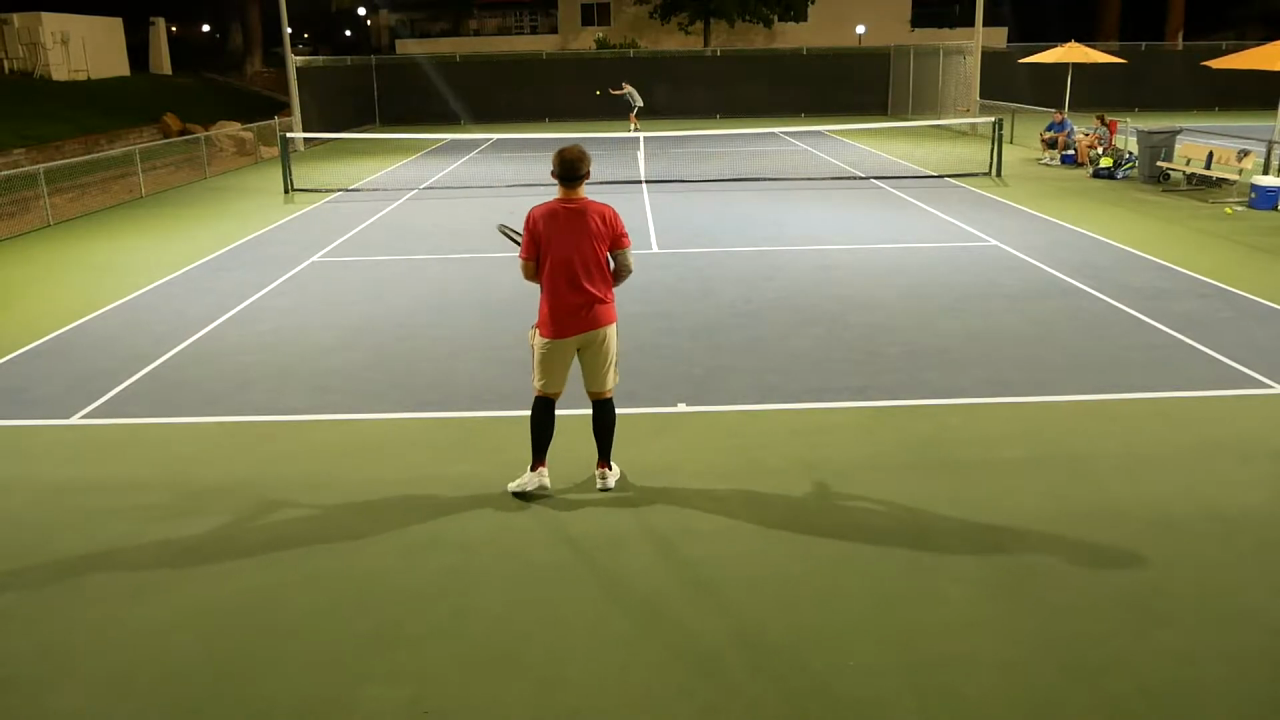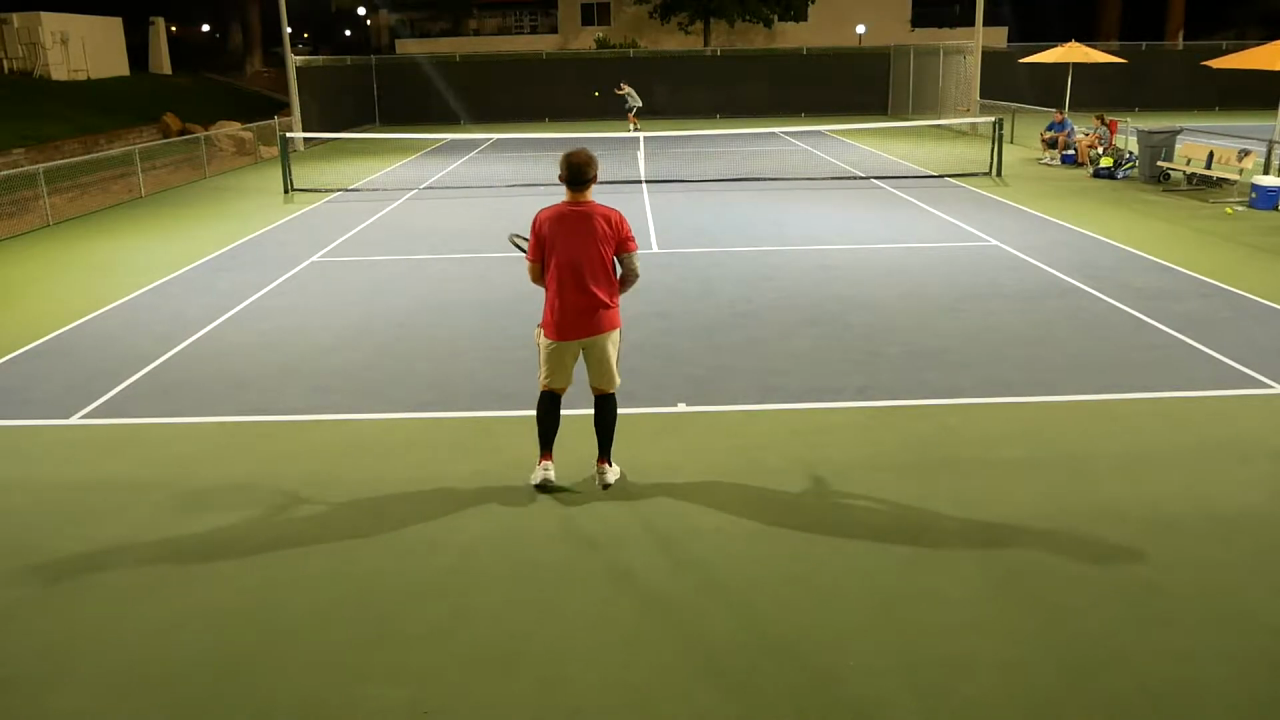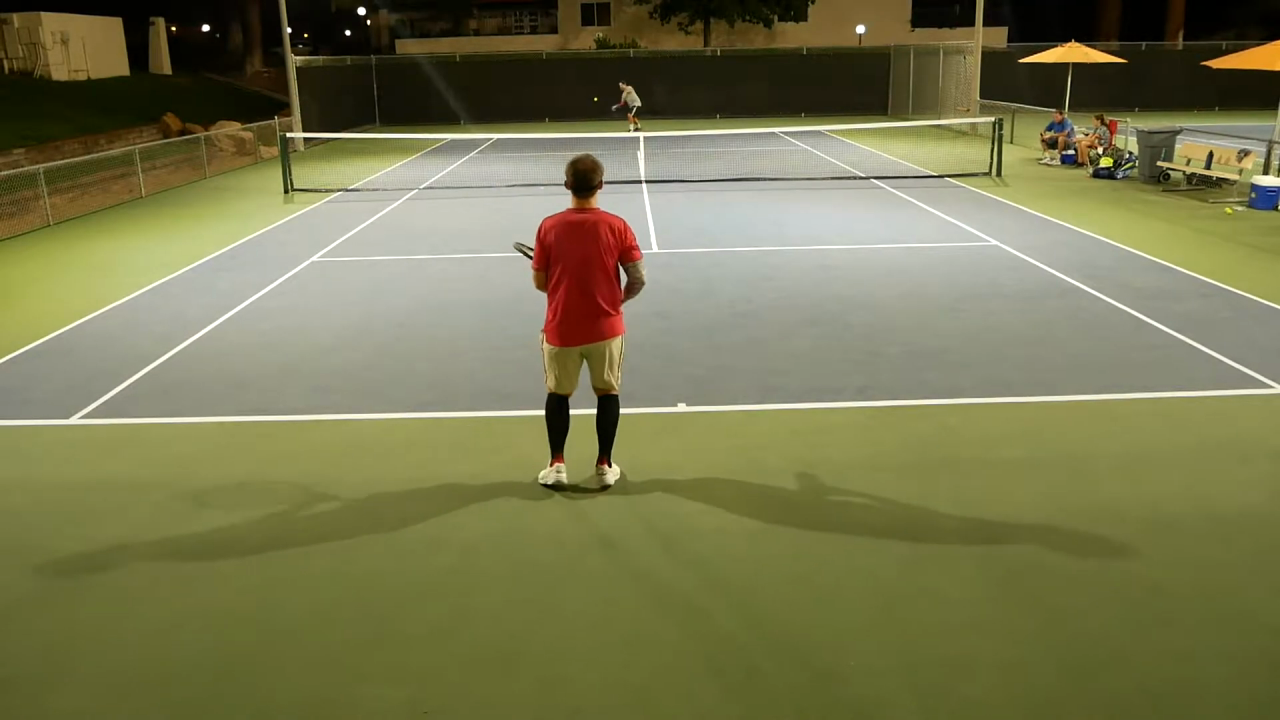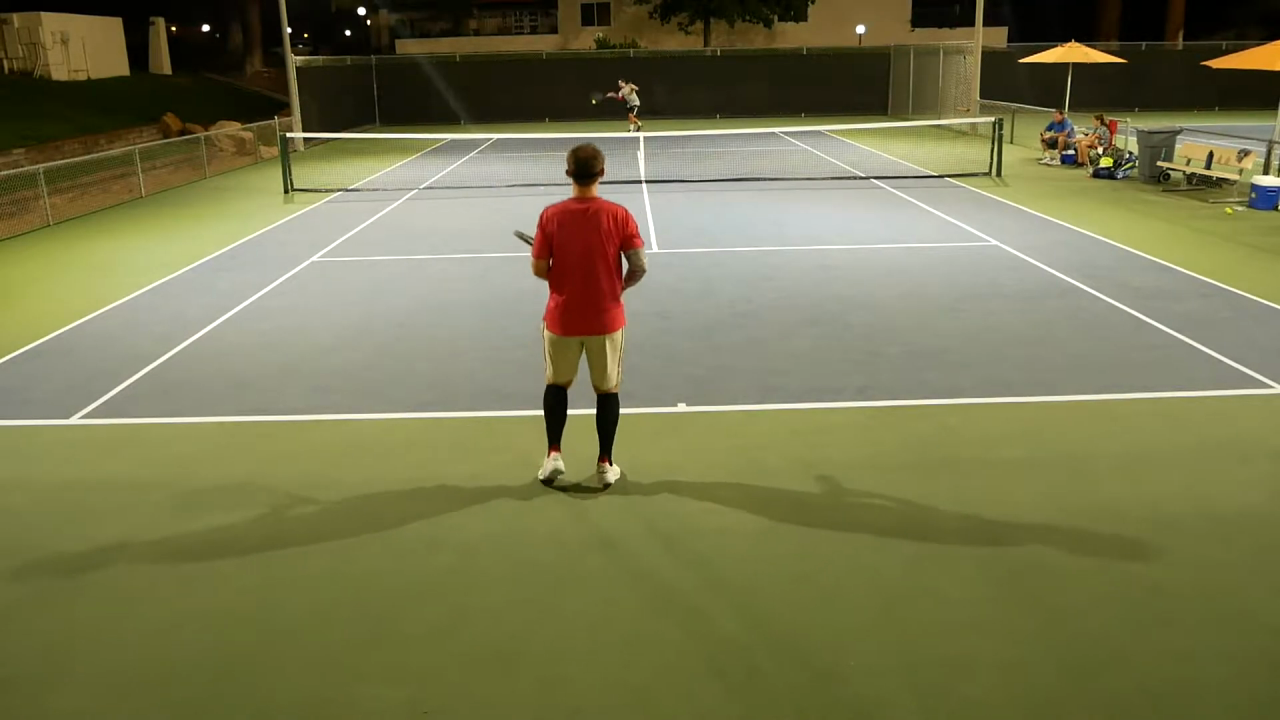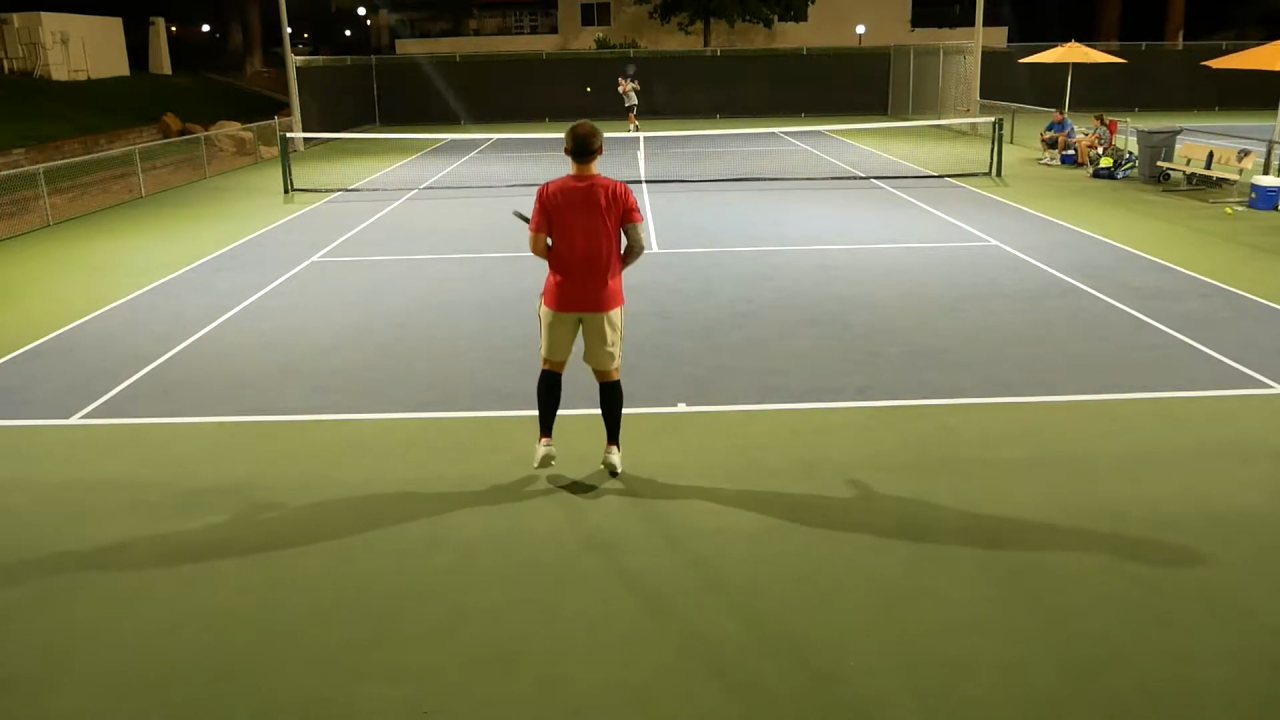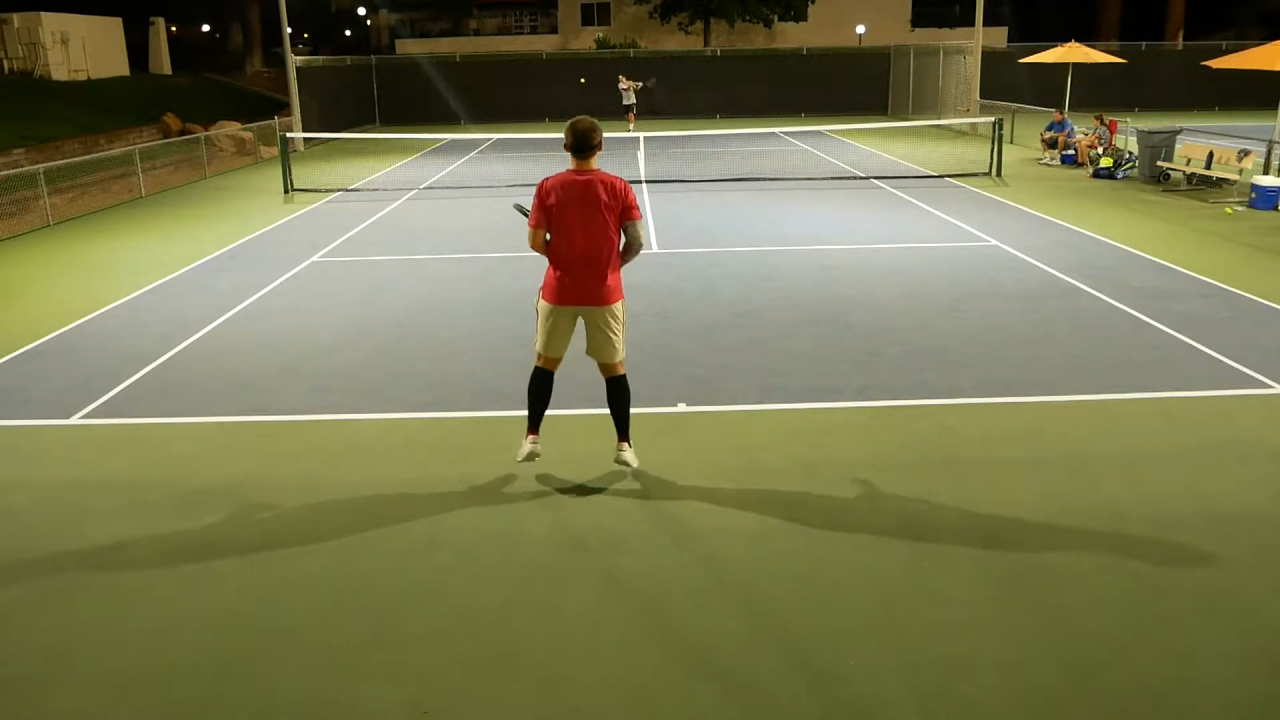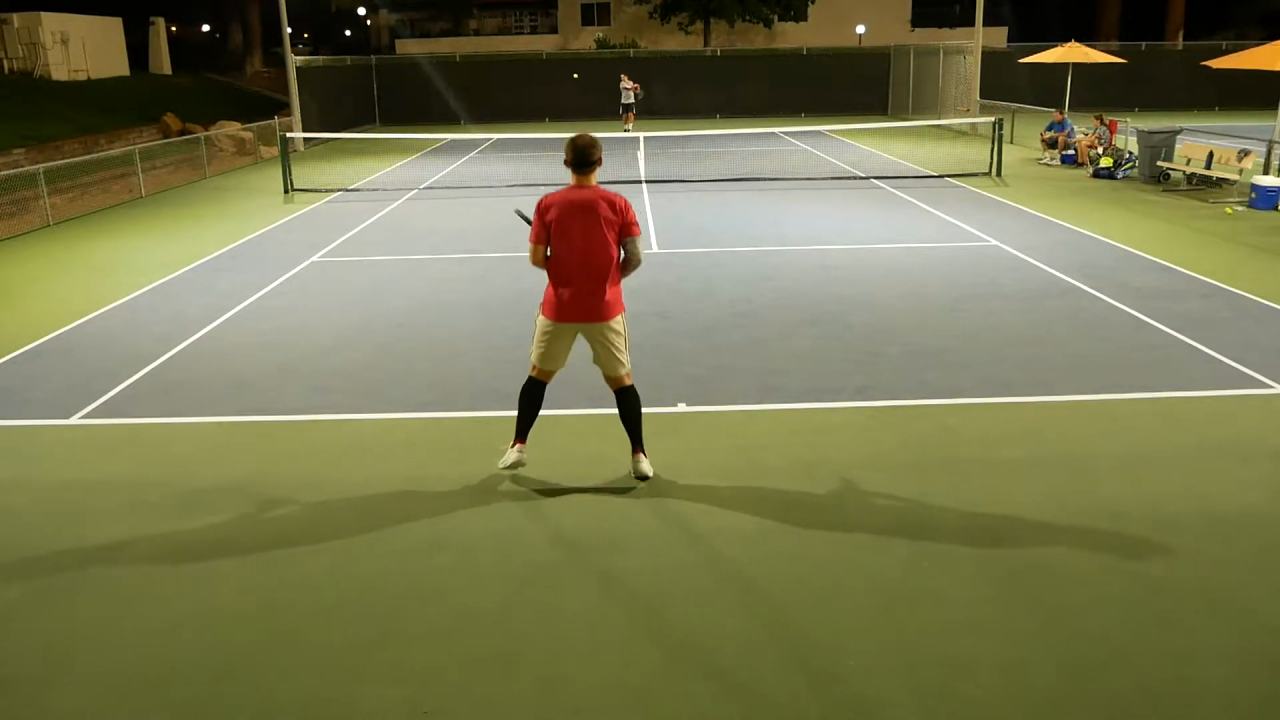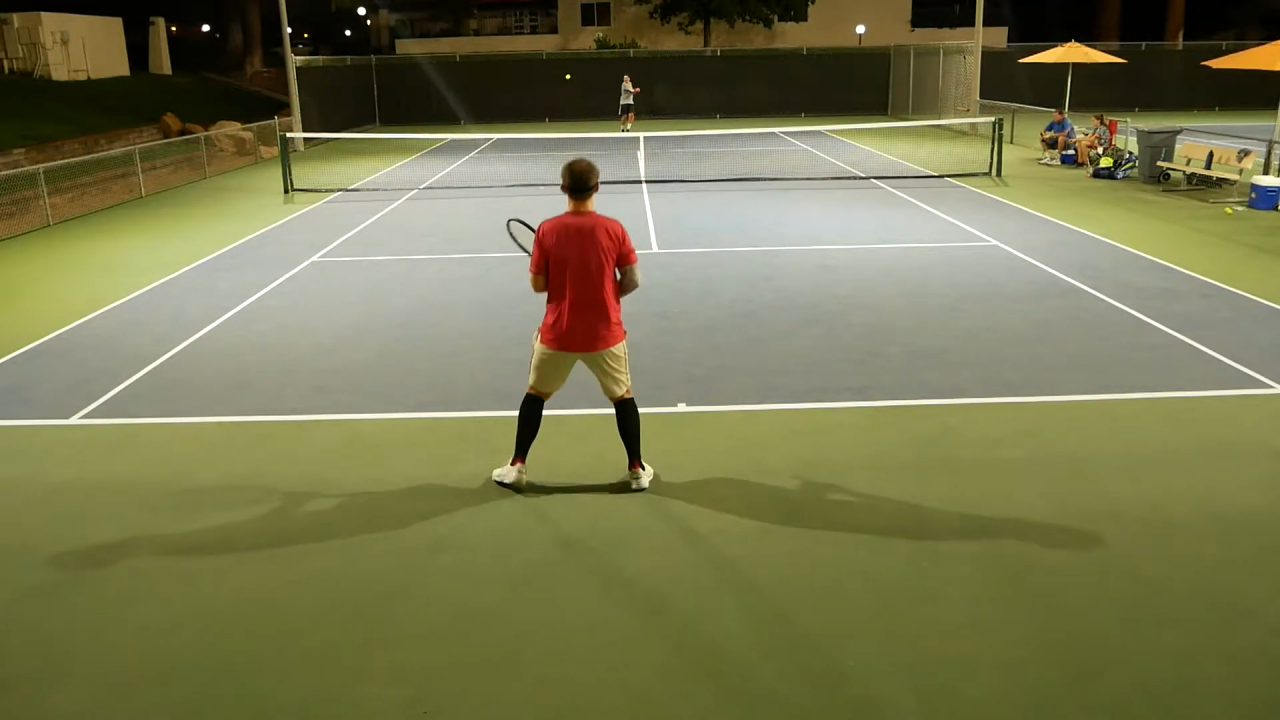
dt=0.1s
person 1, frame 1
left shoulder: (537, 217)
right shoulder: (606, 215)
left elbow: (529, 272)
right elbow: (625, 268)
left hip: (555, 325)
right hip: (599, 321)
left knee: (545, 396)
right knee: (602, 395)
left ankle: (537, 470)
right ankle: (605, 469)
person 1, frame 2
left shoulder: (544, 219)
right shoulder: (613, 219)
left elbow: (535, 275)
right elbow: (632, 272)
left hip: (558, 325)
right hip: (603, 323)
left knee: (551, 391)
right knee: (605, 392)
left ankle: (545, 461)
right ankle: (604, 465)
person 1, frame 3
left shoulder: (549, 227)
right shoulder: (617, 226)
left elbow: (540, 282)
right elbow: (638, 280)
left hip: (561, 330)
right hip: (605, 328)
left knee: (558, 393)
right knee: (607, 391)
left ankle: (557, 463)
right ankle: (604, 465)
person 1, frame 4
left shoulder: (551, 215)
right shoulder: (620, 215)
left elbow: (539, 269)
right elbow: (639, 268)
left hip: (561, 319)
right hip: (606, 320)
left knee: (557, 383)
right knee: (607, 389)
left ankle: (553, 454)
right ankle: (605, 464)
person 1, frame 5
left shoulder: (549, 192)
right shoulder: (619, 192)
left elbow: (537, 246)
right elbow: (638, 245)
left hip: (560, 298)
right hip: (605, 299)
left knee: (551, 367)
right knee: (608, 375)
left ankle: (545, 440)
right ankle: (612, 448)
person 1, frame 6
left shoulder: (548, 187)
right shoulder: (619, 188)
left elbow: (535, 242)
right elbow: (636, 242)
left hip: (559, 293)
right hip: (604, 294)
left knee: (545, 364)
right knee: (614, 369)
left ankle: (532, 437)
right ankle: (624, 445)
person 1, frame 7
left shoulder: (548, 204)
right shoulder: (618, 204)
left elbow: (536, 259)
right elbow: (634, 258)
left hip: (559, 309)
right hip: (605, 310)
left knee: (538, 376)
right knee: (622, 382)
left ankle: (518, 446)
right ankle: (638, 456)
person 1, frame 8
left shoulder: (547, 230)
right shoulder: (614, 230)
left elbow: (537, 285)
right elbow: (632, 282)
left hip: (558, 335)
right hip: (605, 335)
left knee: (536, 395)
right knee: (623, 396)
left ankle: (517, 466)
right ankle: (637, 468)
